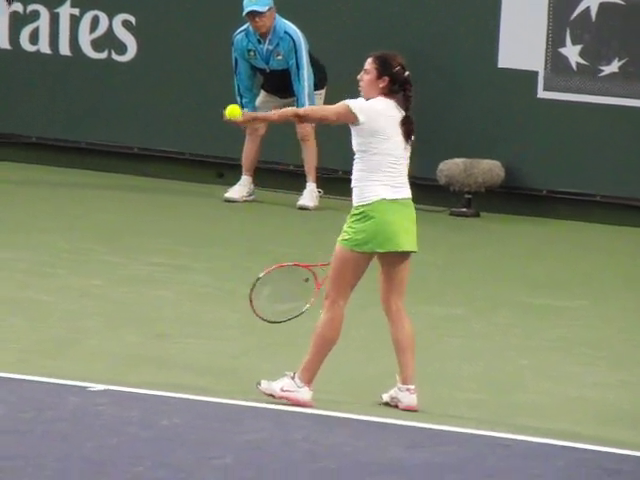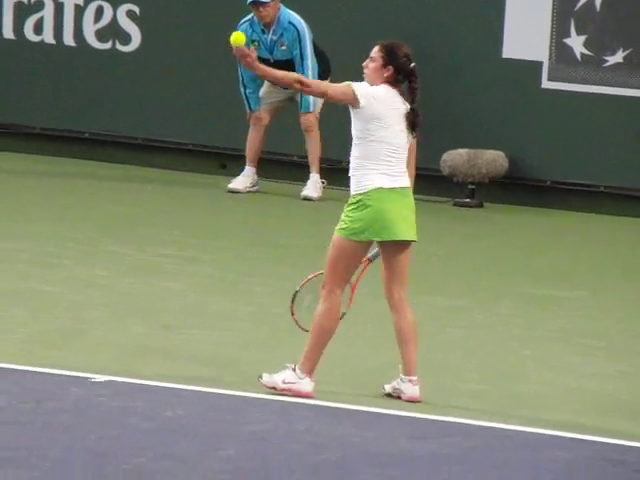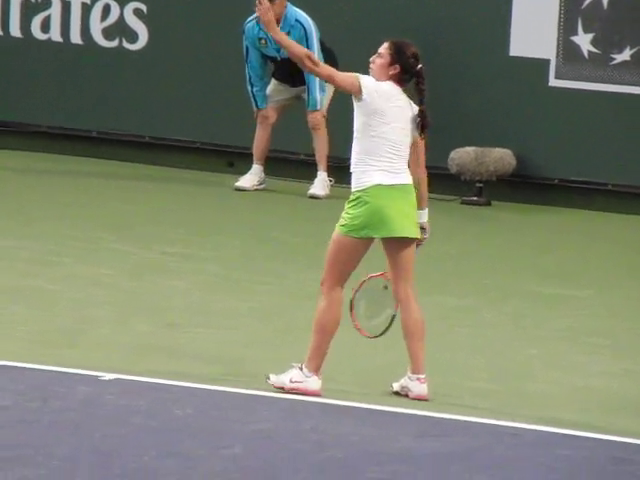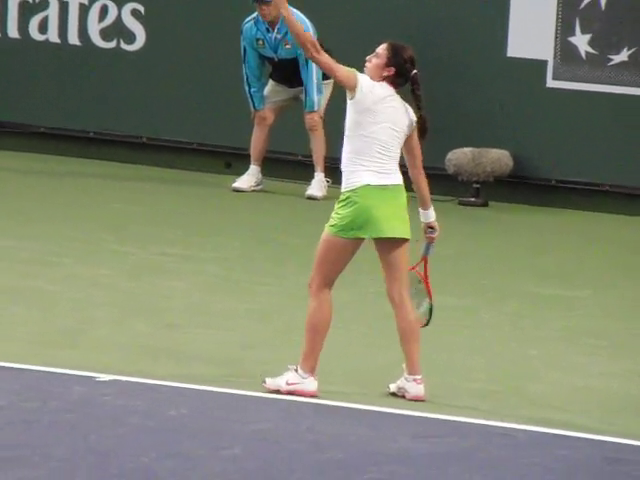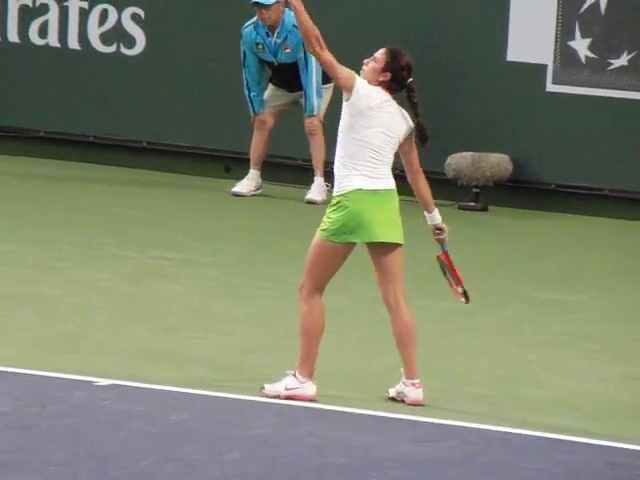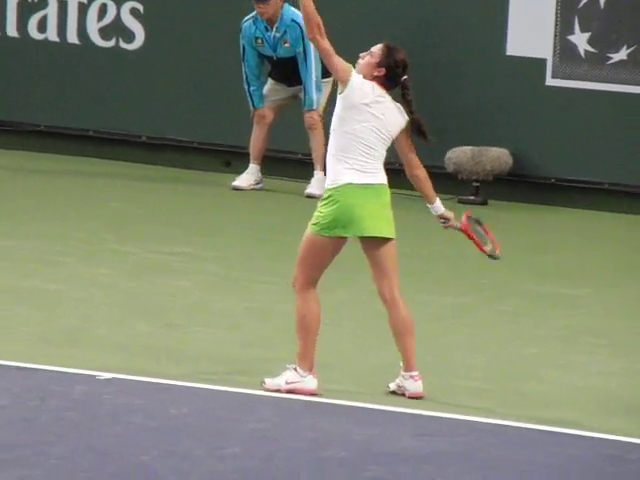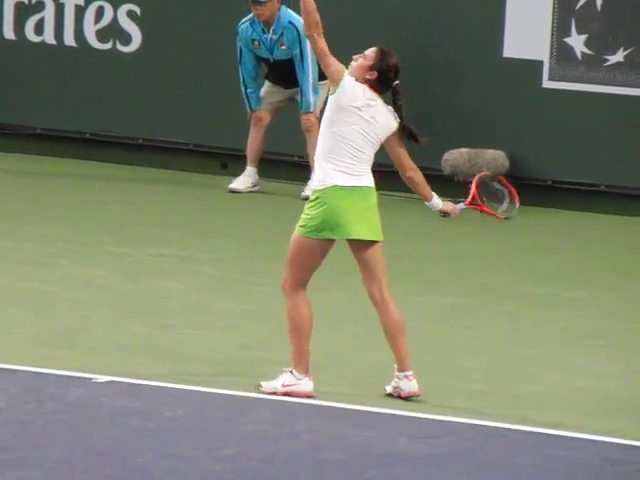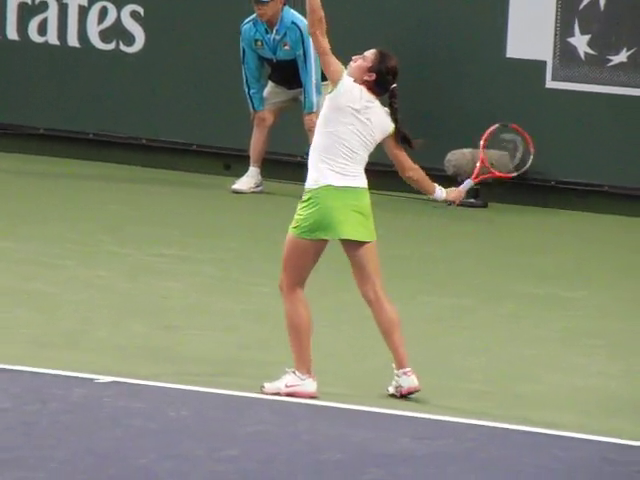
dt=0.2s
person 1, frame 1
left shoulder: (365, 109)
right shoulder: (403, 119)
left elbow: (302, 115)
left wrist: (252, 117)
left hip: (373, 213)
right hip: (403, 212)
left knee: (334, 301)
right knee: (395, 305)
left ankle: (301, 383)
right ankle: (407, 389)
person 1, frame 2
left shoulder: (366, 94)
right shoulder: (407, 110)
left elbow: (307, 85)
right elbow: (409, 169)
left wrist: (256, 66)
left hip: (371, 201)
right hip: (402, 201)
left knee: (331, 290)
right knee: (397, 295)
left ankle: (302, 375)
right ankle: (409, 380)
person 1, frame 3
left shoulder: (370, 89)
right shoulder: (414, 110)
left elbow: (314, 64)
right elbow: (418, 169)
right wrist: (422, 215)
left hip: (371, 198)
right hip: (403, 198)
left knee: (331, 286)
right knee: (404, 292)
left ankle: (309, 374)
right ankle: (417, 379)
person 1, frame 4
left shoulder: (364, 89)
right shoulder: (408, 113)
left elbow: (315, 52)
right elbow: (417, 170)
right wrist: (428, 214)
left hip: (361, 198)
right hip: (393, 198)
left knee: (319, 286)
right knee: (399, 294)
left ankle: (305, 375)
right ankle: (414, 379)
person 1, frame 5
left shoulder: (360, 92)
right shoulder: (404, 119)
left elbow: (318, 47)
right elbow: (415, 173)
right wrist: (433, 217)
left hip: (352, 202)
right hip: (386, 203)
left knee: (311, 290)
right knee: (395, 298)
left ankle: (303, 379)
right ankle: (412, 384)
person 1, frame 6
left shoulder: (354, 86)
right shoulder: (398, 114)
left elbow: (318, 36)
right elbow: (413, 167)
right wrist: (437, 207)
left hip: (343, 196)
right hip: (377, 197)
left knee: (304, 284)
right knee: (390, 292)
left ankle: (303, 373)
right ankle: (411, 376)
person 1, frame 7
left shoulder: (345, 88)
right shoulder: (388, 118)
left elbow: (315, 33)
right elbow: (407, 170)
right wrist: (436, 202)
left hip: (330, 198)
right hip: (364, 200)
left knee: (293, 286)
right knee: (380, 293)
left ankle: (300, 376)
right ankle: (406, 377)
person 1, frame 8
left shoulder: (344, 88)
right shoulder: (384, 119)
right elbow: (407, 169)
right wrist: (441, 193)
left hip: (323, 198)
right hip: (357, 200)
left knee: (291, 286)
right knee: (374, 292)
left ankle: (302, 376)
right ankle: (405, 373)
person 2, frame 1
left shoulder: (291, 36)
right shoulder: (241, 39)
left elbow: (302, 78)
right elbow: (244, 80)
left wrist: (304, 118)
right wrist: (249, 114)
left hip: (307, 86)
right hip: (272, 88)
left knee: (305, 132)
right knee: (252, 128)
left ankle: (311, 189)
right ankle: (246, 184)
person 2, frame 2
left shoulder: (295, 26)
right shoulder: (245, 29)
left elbow: (306, 69)
right elbow: (247, 70)
left wrist: (307, 109)
right wrist: (253, 105)
left hip: (311, 77)
left knee: (308, 123)
right knee: (257, 119)
left ankle: (315, 180)
right ankle: (249, 175)
person 2, frame 3
left shoulder: (302, 24)
right shoulder: (251, 27)
right elbow: (254, 68)
left wrist: (315, 107)
right wrist: (260, 104)
left hip: (318, 76)
right hip: (283, 77)
left knee: (316, 121)
right knee: (264, 117)
left ankle: (322, 178)
right ankle: (257, 173)
person 2, frame 4
left shoulder: (300, 25)
right shoulder: (250, 28)
left elbow: (311, 67)
right elbow: (252, 69)
left wrist: (312, 108)
right wrist: (257, 105)
left hip: (315, 76)
right hip: (281, 79)
left knee: (313, 122)
right knee: (262, 118)
left ankle: (319, 179)
right ankle: (254, 174)
person 2, frame 5
left shoulder: (299, 29)
right shoulder: (249, 32)
left elbow: (310, 71)
right elbow: (251, 73)
left wrist: (312, 112)
right wrist: (257, 109)
left hip: (315, 82)
right hip: (280, 83)
left knee: (313, 126)
right knee: (261, 123)
left ankle: (319, 183)
right ankle: (253, 178)
person 2, frame 6
left shoulder: (298, 24)
right shoulder: (249, 26)
left elbow: (310, 66)
right elbow: (251, 68)
left wrist: (311, 106)
right wrist: (257, 103)
left hip: (314, 77)
right hip: (279, 77)
left knee: (312, 121)
right knee: (261, 117)
left ankle: (319, 177)
right ankle: (253, 173)
person 2, frame 7
left shoulder: (295, 26)
right shoulder: (245, 29)
left elbow: (307, 68)
right elbow: (248, 70)
left wrist: (308, 109)
right wrist: (253, 105)
left hip: (311, 79)
right hip: (276, 80)
left knee: (309, 122)
right knee: (258, 119)
right ankle: (250, 175)
person 2, frame 8
left shoulder: (298, 26)
right shoulder: (249, 29)
left elbow: (310, 68)
right elbow: (251, 70)
left wrist: (311, 109)
right wrist: (257, 106)
left hip: (312, 79)
right hip: (279, 80)
left knee: (311, 123)
right knee: (261, 120)
right ankle: (253, 175)
